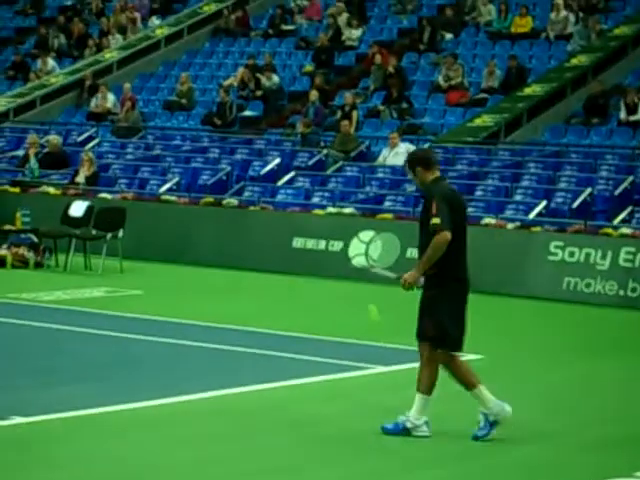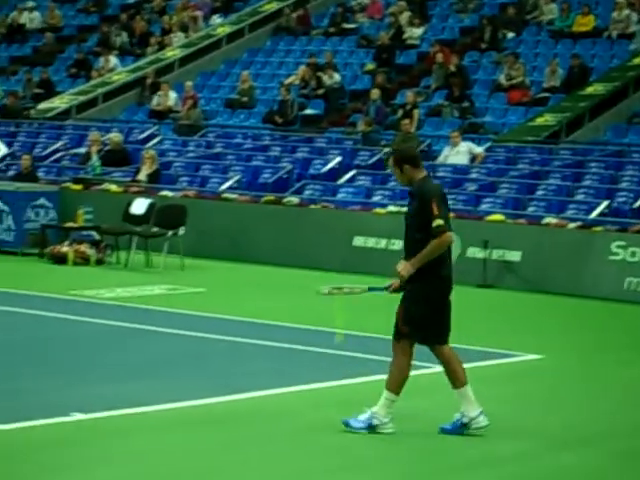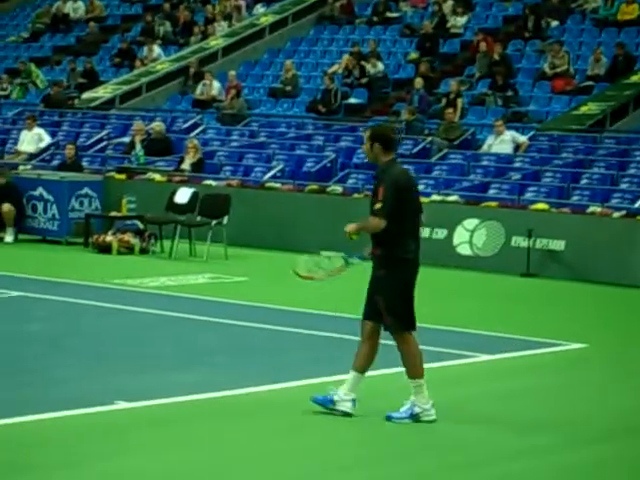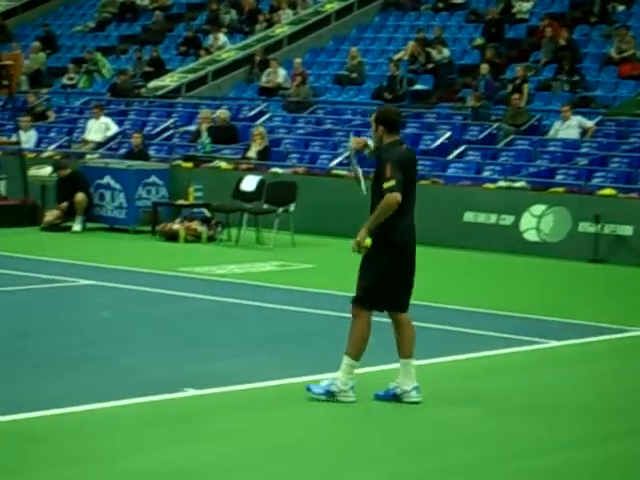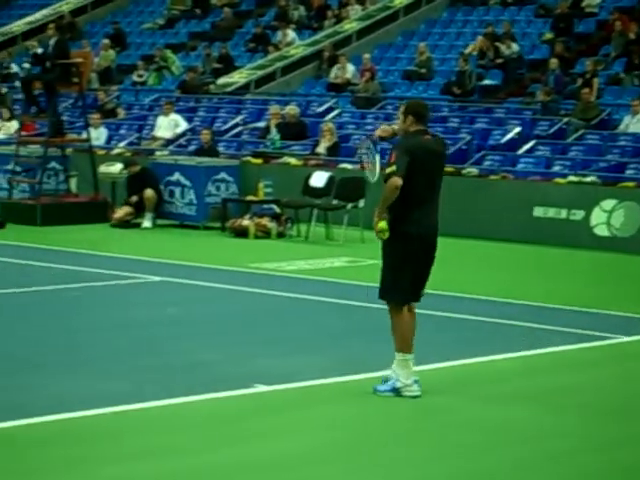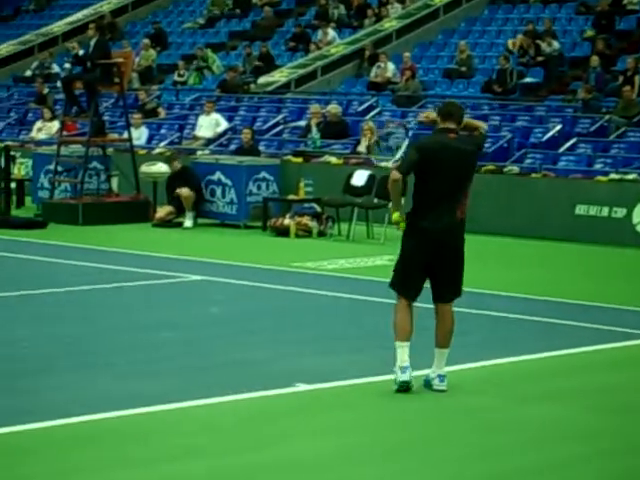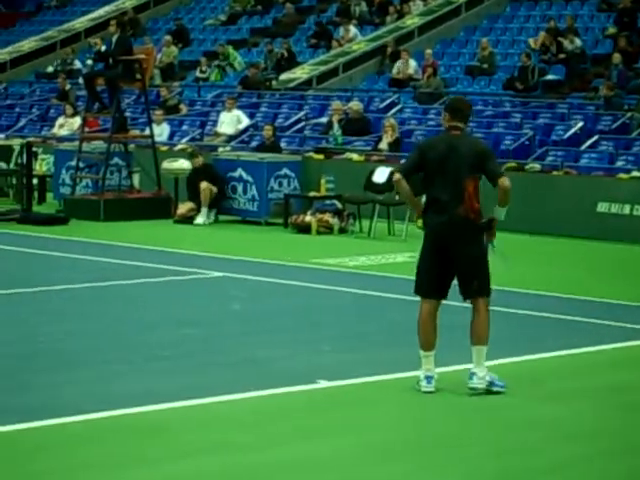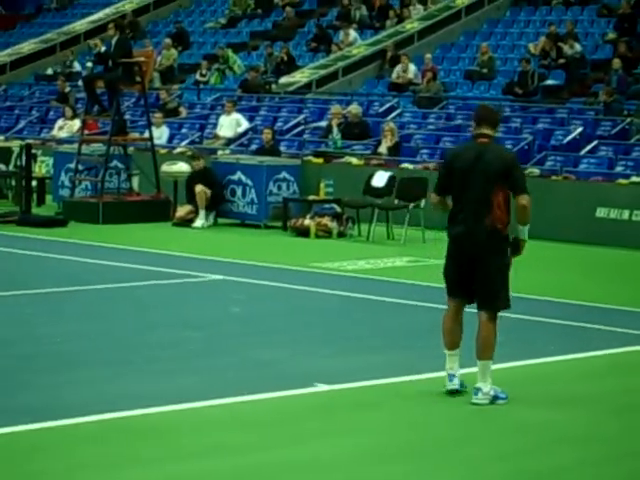
dt=0.5s
person 1, frame 1
left shoulder: (436, 194)
right shoulder: (446, 192)
left elbow: (442, 237)
left wrist: (418, 271)
right wrist: (424, 272)
left hip: (444, 285)
right hip: (445, 282)
left knee: (444, 352)
right knee: (430, 350)
left ankle: (493, 407)
right ankle: (417, 418)
person 1, frame 2
left shoulder: (429, 193)
right shoulder: (422, 192)
left elbow: (444, 238)
left wrist: (412, 265)
right wrist: (407, 277)
left hip: (428, 282)
right hip: (430, 281)
left knee: (402, 344)
right knee: (439, 345)
left ankle: (382, 416)
right ankle: (472, 413)
person 1, frame 3
left shoulder: (390, 178)
right shoulder: (399, 174)
left elbow: (378, 222)
right elbow: (414, 218)
left wrist: (355, 228)
left hip: (395, 265)
right hip: (390, 263)
left knee: (401, 333)
right knee: (369, 327)
left ankle: (422, 405)
right ankle: (345, 395)
person 1, frame 4
left shoulder: (391, 157)
right shoulder: (402, 152)
left elbow: (393, 198)
left wrist: (367, 229)
right wrist: (367, 143)
left hip: (385, 243)
right hip: (402, 243)
left knee: (362, 309)
right knee: (398, 311)
left ankle: (342, 383)
right ankle: (408, 384)
person 1, frame 5
left shoulder: (405, 146)
right shoulder: (438, 145)
left elbow: (395, 182)
left wrist: (380, 211)
right wrist: (394, 131)
left hip: (403, 232)
right hip: (427, 232)
left knee: (395, 303)
right knee: (407, 302)
left ankle: (406, 380)
right ankle: (400, 370)
person 1, frame 6
left shoulder: (424, 144)
right shoulder: (471, 146)
left elbow: (396, 176)
right elbow: (481, 126)
left wrist: (396, 207)
right wrist: (456, 121)
left hip: (421, 228)
right hip: (452, 232)
left knee: (404, 298)
right knee: (444, 302)
left ankle: (403, 366)
right ankle: (439, 373)
person 1, frame 7
left shoulder: (428, 146)
right shoulder: (478, 148)
left elbow: (398, 179)
right elbow: (503, 185)
left wrist: (417, 209)
right wrist: (498, 216)
left hip: (435, 229)
right hip: (467, 230)
left knee: (429, 301)
right knee: (479, 300)
left ankle: (427, 374)
right ankle: (479, 372)
person 1, frame 8
left shoulder: (454, 155)
right shoulder: (506, 158)
left elbow: (436, 199)
right elbow: (523, 202)
right wrist: (521, 235)
left hip: (459, 238)
right hip: (492, 240)
left knee: (455, 303)
right knee: (488, 312)
left ankle: (452, 373)
right ankle: (483, 386)
